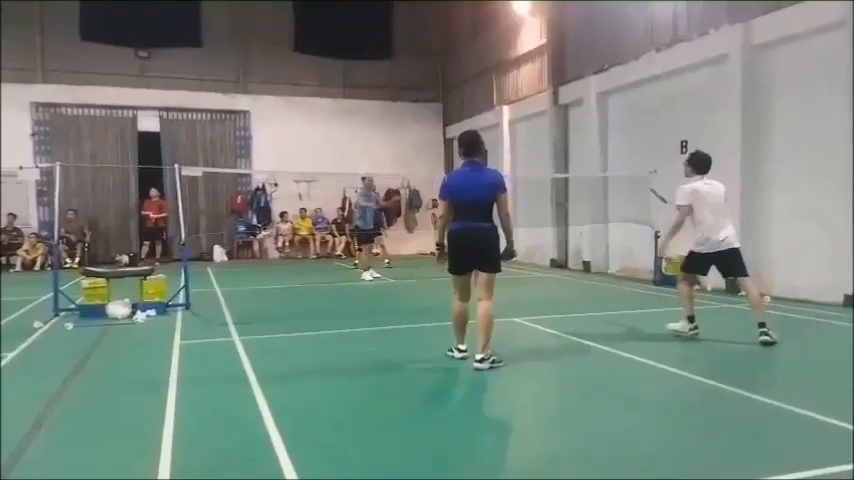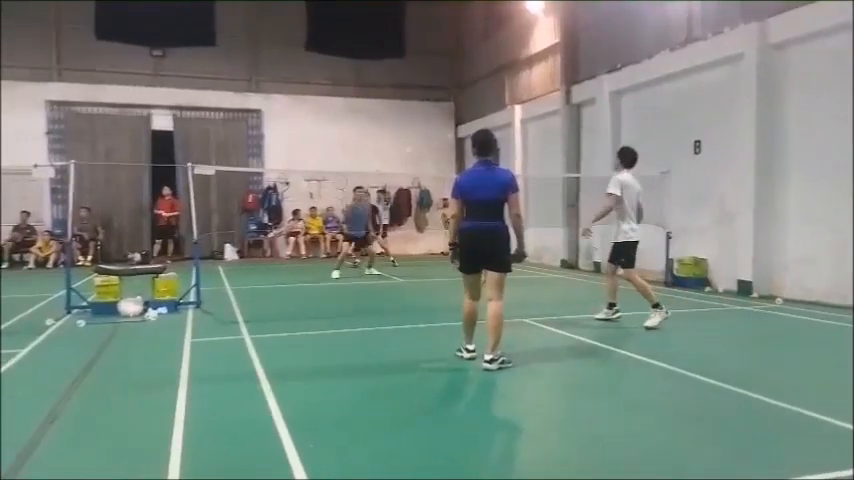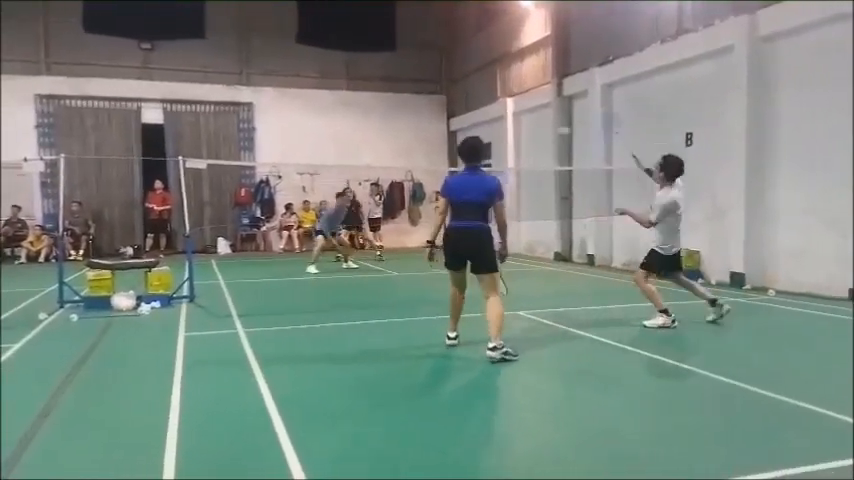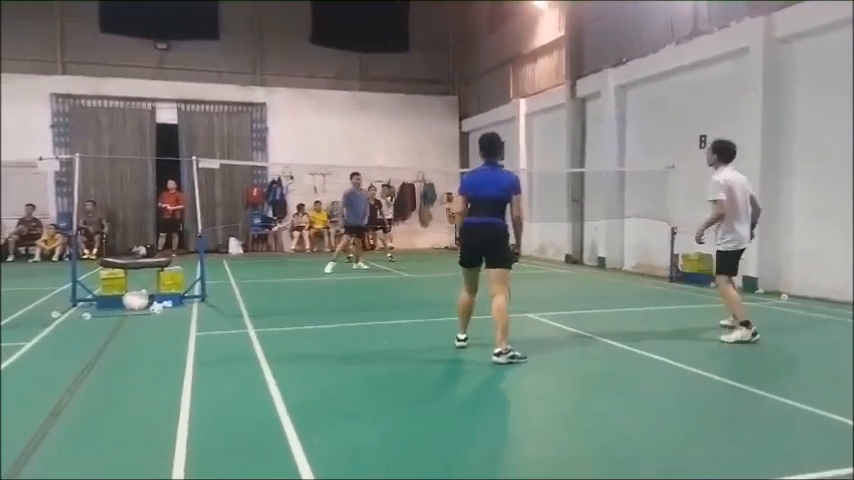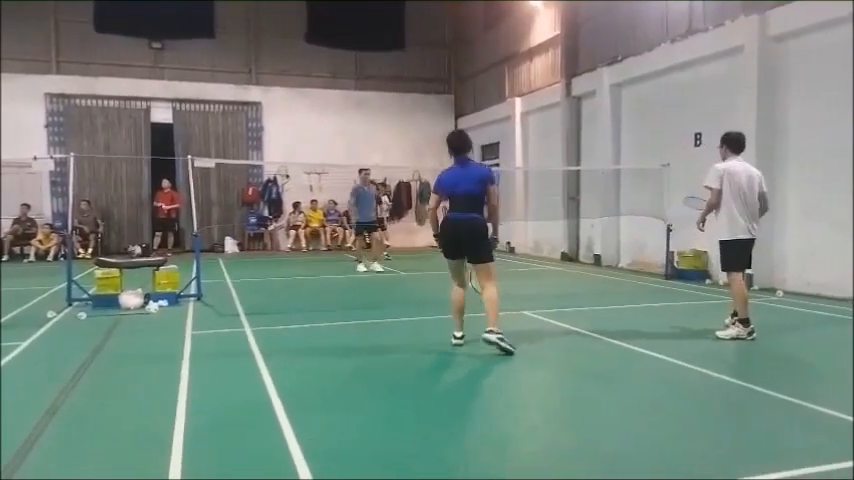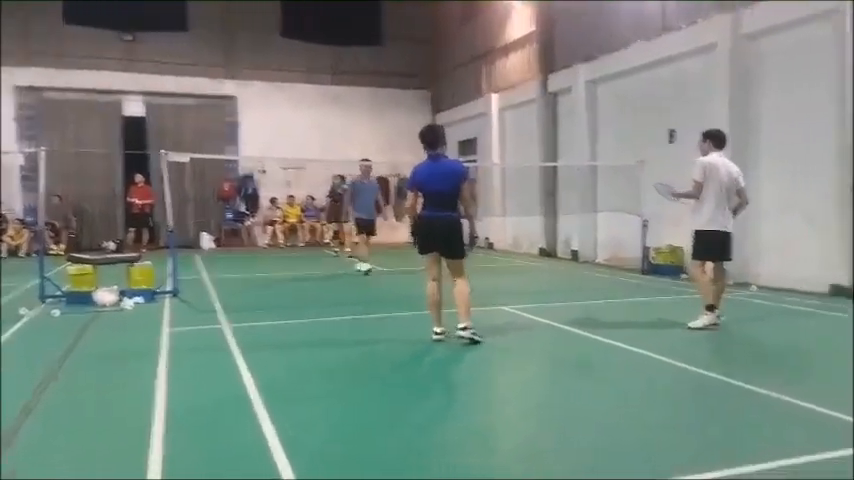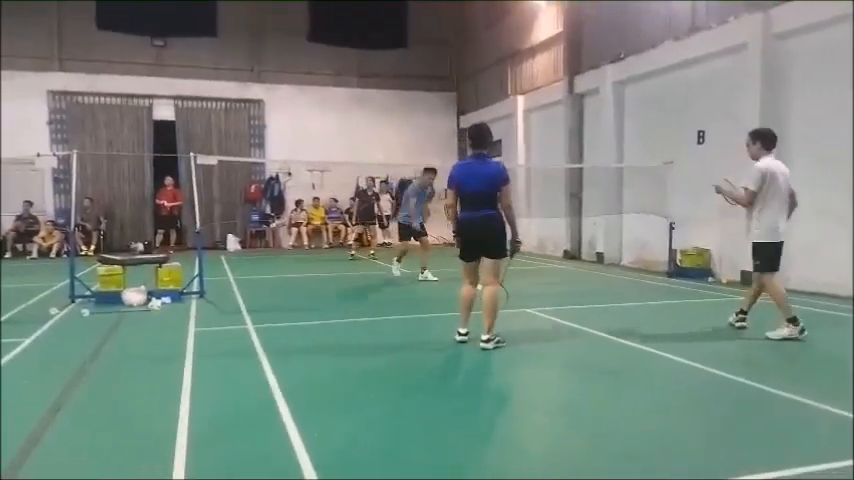
dt=0.7s
person 1, frame 1
left shoulder: (450, 180)
right shoulder: (494, 178)
left elbow: (443, 216)
right elbow: (504, 214)
left wrist: (440, 244)
right wrist: (510, 243)
left hip: (458, 238)
right hip: (486, 238)
left knee: (460, 297)
right knee: (485, 298)
left ankle: (460, 347)
right ankle: (482, 355)
person 1, frame 2
left shoulder: (462, 179)
right shoulder: (506, 177)
left elbow: (455, 215)
right elbow: (516, 214)
left wrist: (452, 244)
right wrist: (521, 245)
left hip: (469, 238)
right hip: (496, 238)
left knee: (470, 296)
right knee: (495, 298)
left ankle: (468, 346)
right ankle: (491, 355)
person 1, frame 3
left shoulder: (450, 182)
right shoulder: (492, 183)
left elbow: (441, 214)
right elbow: (501, 220)
left wrist: (431, 243)
right wrist: (504, 246)
left hip: (454, 237)
right hip: (480, 238)
left knee: (457, 288)
right knee: (492, 294)
left ankle: (452, 334)
right ankle: (495, 344)
person 1, frame 4
left shoulder: (468, 178)
right shoulder: (510, 179)
left elbow: (459, 212)
right elbow: (517, 216)
left wrist: (462, 239)
right wrist: (517, 245)
left hip: (471, 233)
right hip: (496, 234)
left knee: (468, 289)
right knee: (499, 293)
left ankle: (461, 335)
right ankle: (501, 349)
person 1, frame 5
left shoulder: (444, 176)
right shoulder: (484, 172)
left elbow: (432, 208)
right elbow: (493, 205)
left wrist: (437, 234)
right wrist: (494, 233)
left hip: (451, 228)
right hip: (476, 228)
left knee: (459, 283)
right knee: (488, 283)
left ankle: (458, 333)
right ankle: (493, 330)
person 1, frame 6
left shoulder: (418, 171)
right shoulder: (457, 168)
left elbow: (411, 206)
right elbow: (467, 203)
left wrist: (415, 230)
right wrist: (472, 230)
left hip: (427, 225)
right hip: (450, 225)
left knee: (433, 278)
right knee: (459, 278)
left ankle: (437, 328)
right ankle: (464, 324)
person 1, frame 7
left shoulder: (457, 169)
right shoulder: (498, 169)
left elbow: (450, 205)
right elbow: (506, 205)
left wrist: (456, 231)
right wrist: (515, 235)
left hip: (467, 227)
right hip: (492, 227)
left knee: (469, 281)
right knee: (491, 282)
left ankle: (462, 329)
right ankle: (488, 336)
person 2, frame 1
left shoulder: (686, 189)
right shoulder: (719, 187)
left elbow: (681, 219)
left wrist: (666, 240)
left hip: (704, 245)
right hip: (729, 243)
left knee: (684, 281)
right knee: (748, 285)
left ankle: (689, 323)
right ankle: (763, 329)
person 2, frame 2
left shoulder: (618, 178)
right shoulder: (634, 183)
left elbow: (611, 204)
right elbow: (639, 212)
left wrist: (590, 223)
left hip: (626, 235)
right hip: (623, 235)
left knee: (630, 275)
right knee: (610, 270)
left ankle: (657, 309)
right ankle: (611, 308)
person 2, frame 3
left shoulder: (664, 199)
right shoulder: (674, 186)
left elbow: (648, 223)
left wrist: (627, 211)
right wrist: (652, 175)
left hip: (664, 246)
right hip: (672, 243)
left knee: (640, 277)
right knee: (678, 278)
left ankle: (665, 315)
right ankle: (716, 304)
person 2, frame 4
left shoulder: (718, 179)
right shoulder: (741, 178)
left elbow: (720, 212)
right elbow: (757, 208)
left wrist: (702, 228)
right wrist: (751, 227)
left hip: (729, 240)
right hip: (741, 238)
left knee: (723, 282)
right knee: (727, 278)
left ankle: (746, 328)
right ankle: (737, 317)
person 2, frame 5
left shoulder: (720, 168)
right shoulder: (755, 172)
left elbow: (714, 200)
right elbow: (765, 206)
left wrist: (702, 216)
left hip: (731, 232)
right hip: (749, 232)
left knee: (734, 277)
right knee: (740, 275)
left ankle: (744, 326)
right ankle: (736, 316)
person 2, frame 6
left shoulder: (703, 162)
right shoulder: (733, 168)
left elbow: (696, 192)
right elbow: (743, 200)
left wrist: (679, 194)
left hip: (706, 224)
right hip: (724, 225)
left knee: (697, 267)
right knee: (718, 268)
left ankle: (710, 312)
right ankle: (713, 310)
person 2, frame 7
left shoulder: (760, 167)
right shoulder: (782, 168)
left elbow: (746, 201)
right elbow: (793, 202)
left wrist: (725, 191)
left hip: (764, 233)
right hip: (775, 232)
left knee: (767, 278)
right knee: (760, 276)
left ankle: (793, 324)
right ankle: (741, 315)
